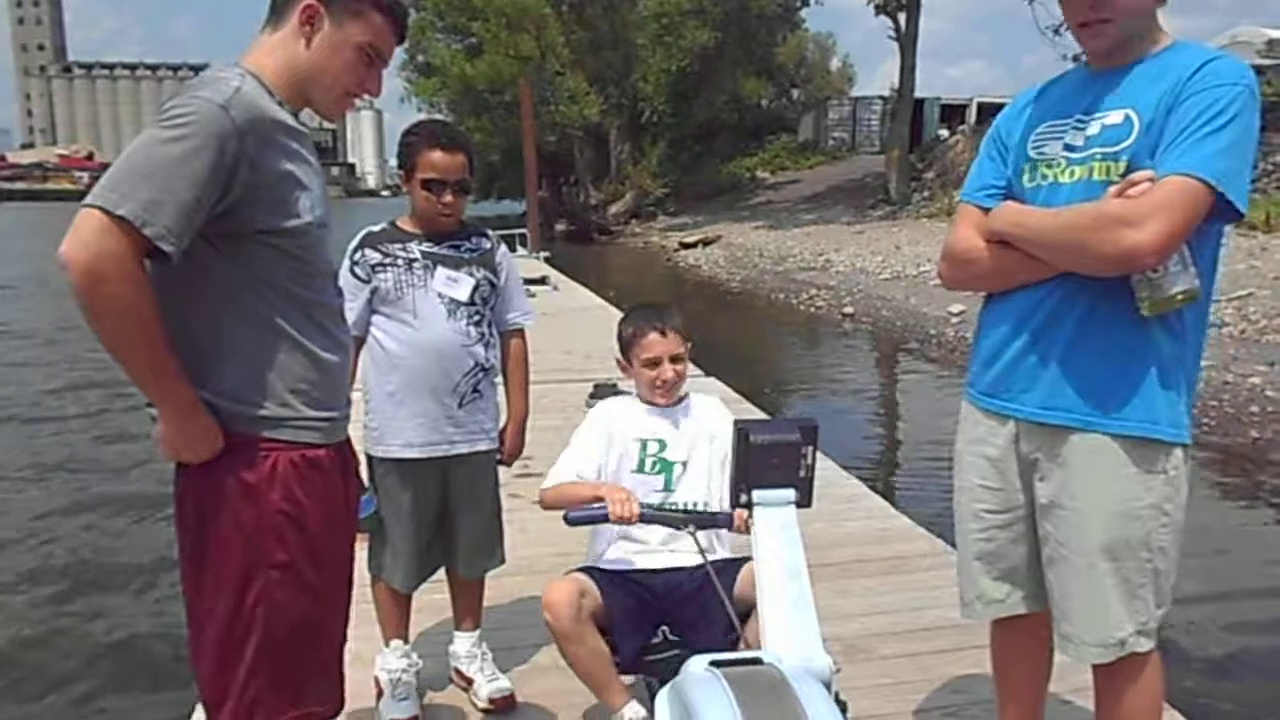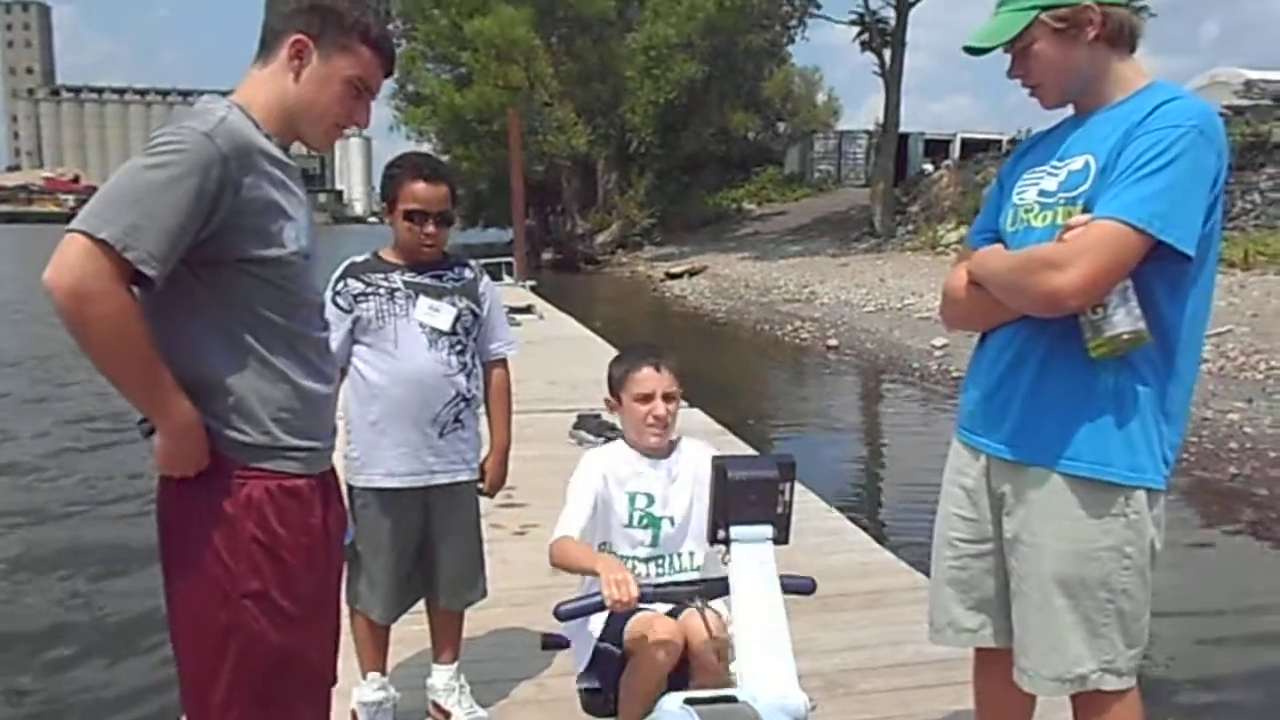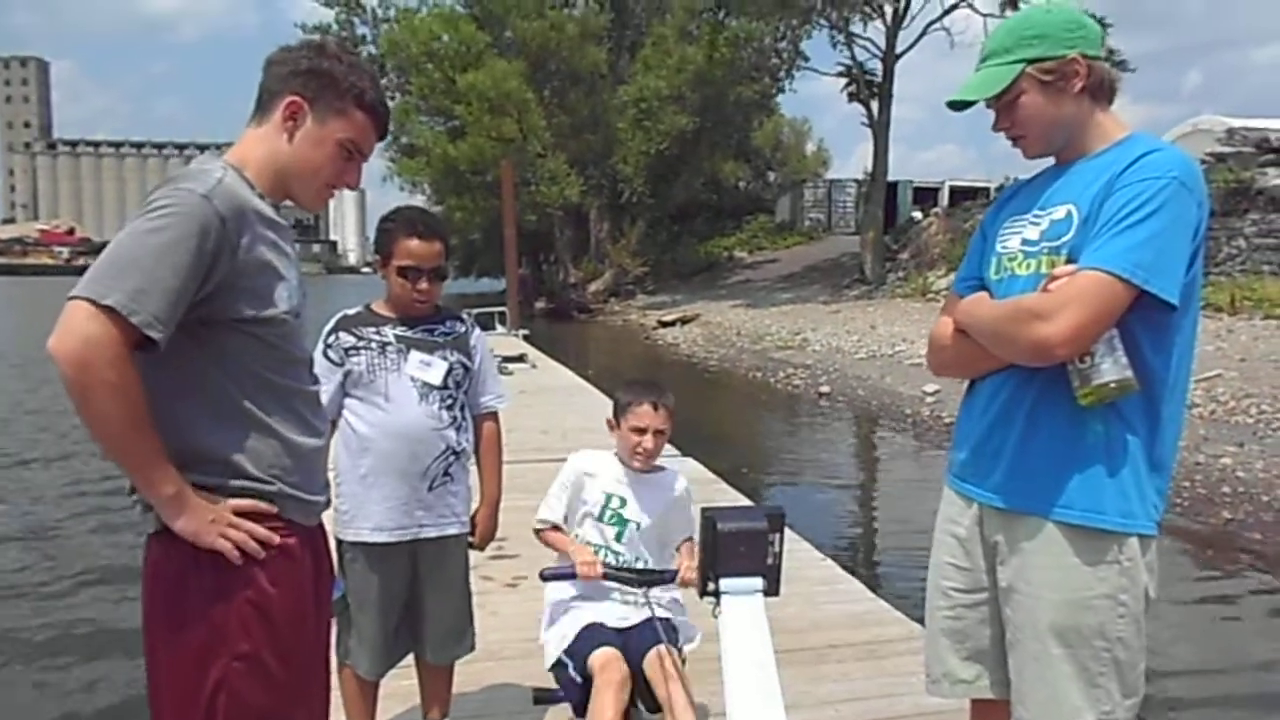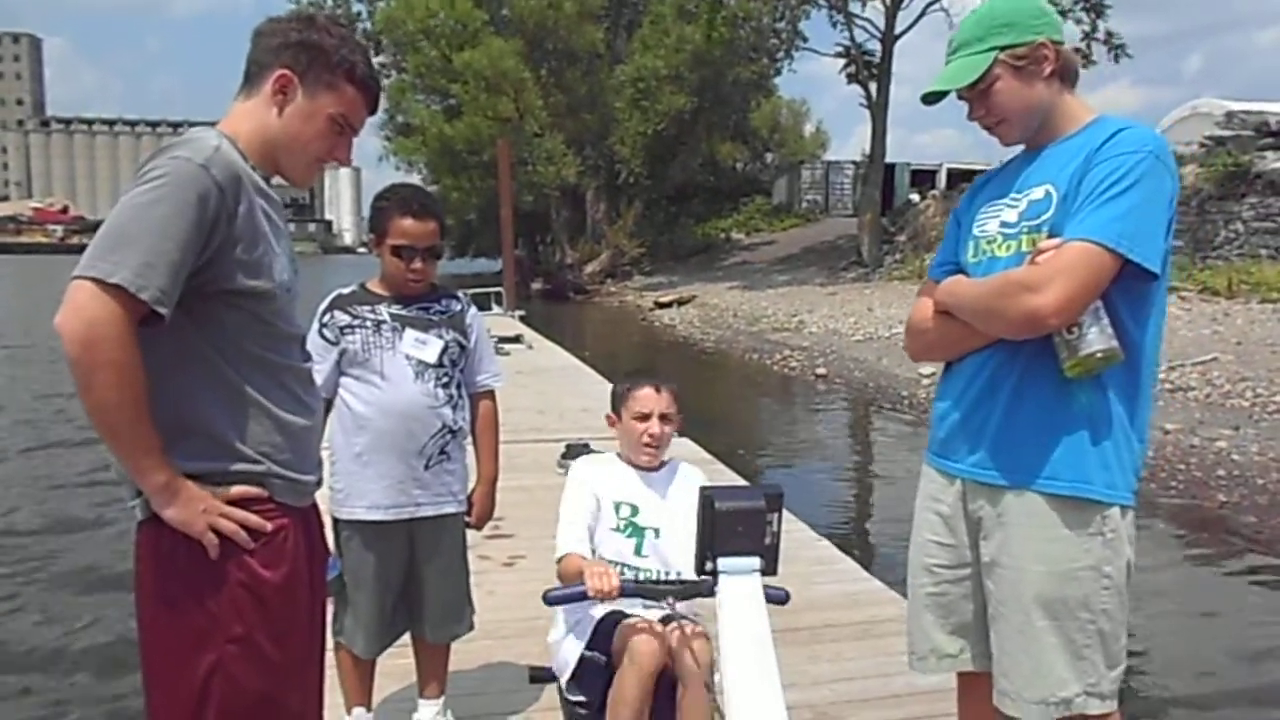
dt=1s
person 1, frame 1
left shoulder: (1212, 83)
right shoulder: (1031, 110)
left elbow: (1142, 236)
right elbow: (958, 261)
left wrist: (1016, 221)
right wrist: (1088, 236)
left hip: (1117, 411)
right hip: (998, 398)
left knee: (1119, 636)
right knee: (1014, 605)
person 1, frame 2
left shoulder: (1176, 126)
right shoulder: (1032, 154)
left elbow: (1069, 280)
right elbow: (957, 304)
left wrist: (992, 264)
right wrist: (1037, 280)
left hip: (1090, 451)
right hip: (985, 436)
right knee: (995, 646)
person 1, frame 3
left shoulder: (1156, 176)
right shoulder: (1014, 203)
left elbow: (1055, 332)
right elbow: (942, 351)
left wrist: (975, 311)
right wrist: (1025, 323)
left hip: (1079, 505)
right hip: (975, 490)
person 1, frame 4
left shoulder: (1128, 153)
right shoulder: (988, 190)
left elbow: (1045, 303)
right elbow: (920, 335)
left wrist: (956, 292)
right wrist: (1008, 303)
left hip: (1060, 476)
right hip: (954, 464)
person 2, frame 1
left shoulder: (281, 132)
right shoulder: (224, 113)
right elbow: (92, 253)
left wrist: (329, 435)
right wrist: (182, 411)
left hip: (308, 454)
right hip: (259, 466)
person 2, frame 2
left shoulder: (272, 163)
right shoulder: (213, 142)
right elbow: (77, 277)
left wrist: (314, 464)
right wrist: (178, 423)
left hip: (295, 484)
right hip: (242, 493)
person 2, frame 3
left shoulder: (261, 220)
right shoulder: (207, 202)
right elbow: (81, 342)
left wrist: (297, 529)
right wrist: (174, 501)
left hip: (287, 541)
right hip: (235, 551)
person 2, frame 4
left shoulder: (250, 190)
right shoulder: (200, 170)
right elbow: (87, 322)
left wrist: (295, 514)
right wrist: (165, 488)
left hip: (278, 523)
right hip: (227, 536)
person 3, frame 1
left shoulder: (488, 251)
right shoulder: (372, 251)
left elbow: (512, 336)
right elbow: (343, 340)
left wrist: (517, 418)
left hip: (472, 434)
right hip: (398, 437)
left knee: (470, 550)
right knee: (394, 554)
left ankle: (468, 651)
right ankle: (396, 663)
person 3, frame 2
left shoulder: (471, 282)
right shoulder: (355, 281)
left elbow: (495, 367)
left wrist: (500, 448)
left hip: (453, 462)
right hip: (379, 466)
left knee: (450, 580)
right knee: (374, 585)
person 3, frame 3
left shoulder: (463, 336)
right shoulder: (346, 334)
left elbow: (485, 420)
left wrist: (490, 501)
left hip: (443, 517)
right hip: (368, 519)
left knee: (439, 636)
right knee: (361, 641)
person 3, frame 4
left shoulder: (459, 314)
right shoulder: (341, 313)
left elbow: (482, 398)
left wrist: (486, 480)
left hip: (440, 496)
right hip: (363, 498)
left knee: (436, 613)
right knee: (358, 617)
person 4, frame 1
left shoulder: (711, 413)
right shoulder: (609, 416)
right elbow: (550, 495)
left wrist: (743, 507)
right wrist: (605, 490)
left hip: (699, 568)
right hip: (624, 573)
right knee: (558, 600)
person 4, frame 2
left shoulder: (701, 460)
right shoulder: (600, 465)
right elbow: (560, 549)
right wrist: (604, 563)
left hip: (690, 601)
right hip: (616, 616)
left knee: (705, 634)
right knee: (661, 637)
person 4, frame 3
left shoulder: (675, 486)
right shoulder: (584, 467)
left elbow: (684, 539)
right elbow: (544, 526)
left wrist: (689, 560)
right wrist: (574, 548)
left hip: (648, 608)
right hip: (584, 606)
left knee: (667, 669)
right knee: (611, 674)
person 4, frame 4
left shoulder: (691, 482)
right shoulder: (589, 473)
right elbow: (566, 565)
right wrist: (590, 567)
left hip: (668, 615)
right hip: (597, 617)
left knee: (694, 644)
right knee: (646, 641)
